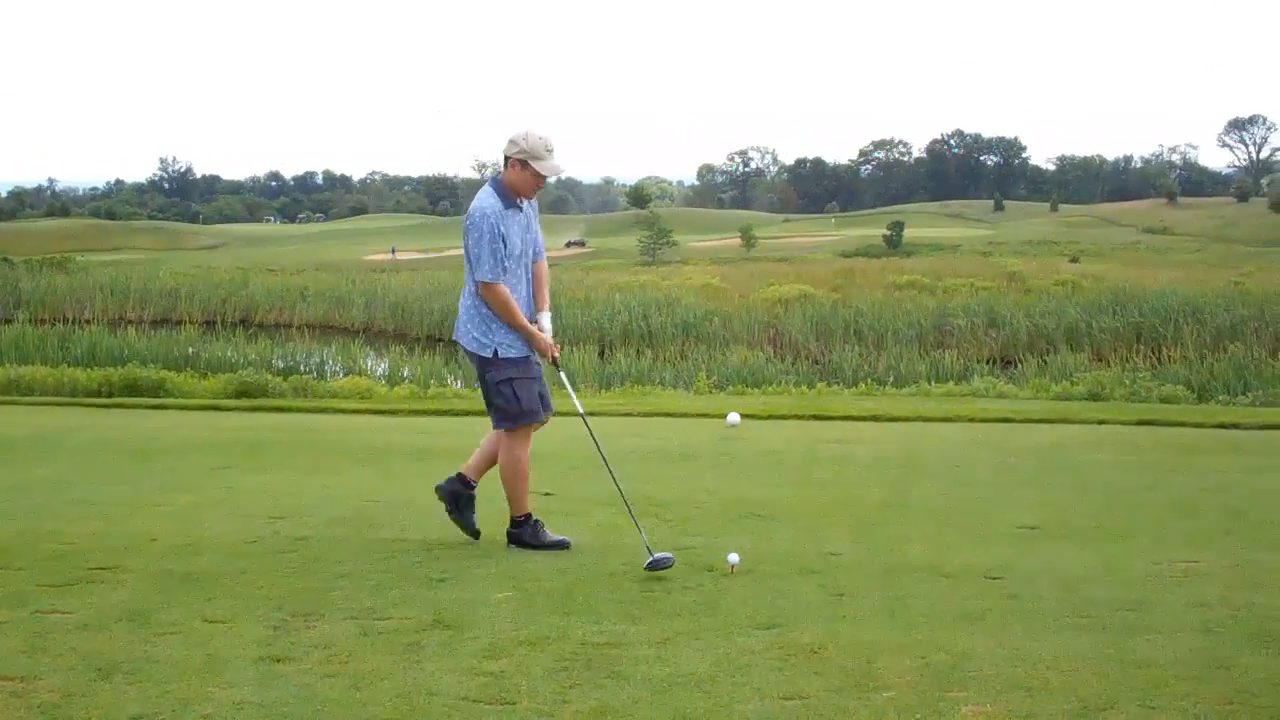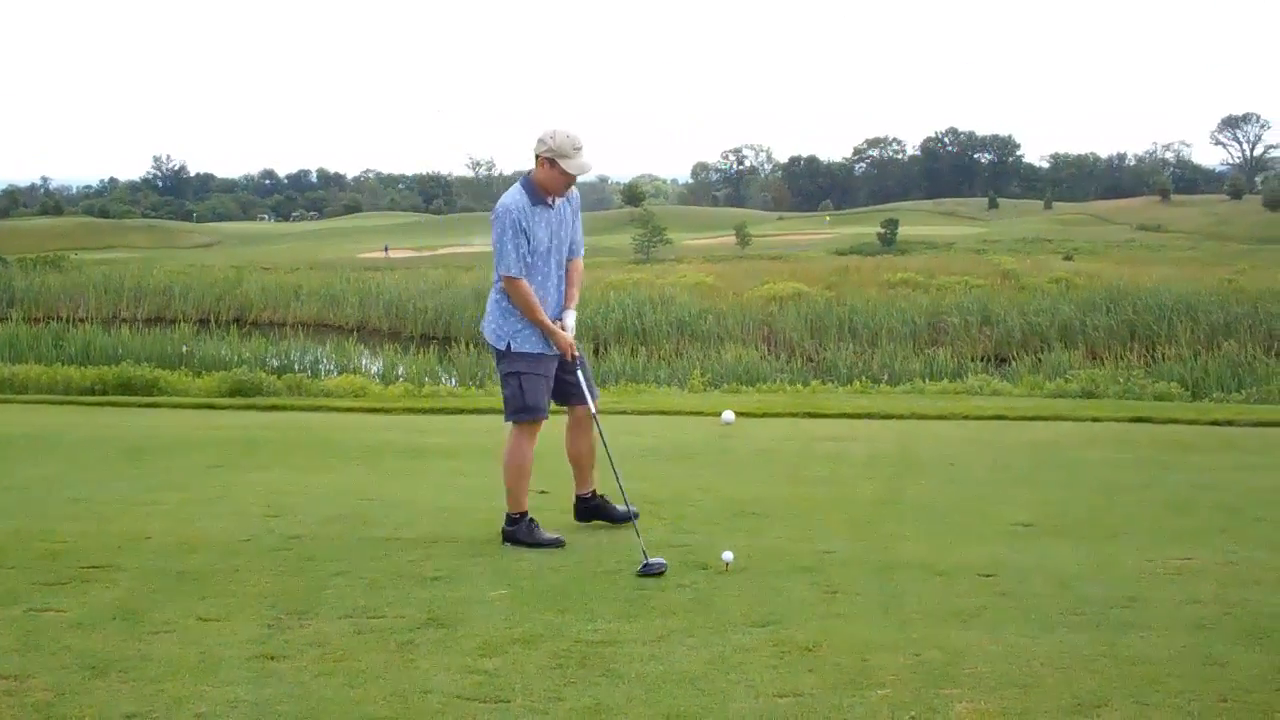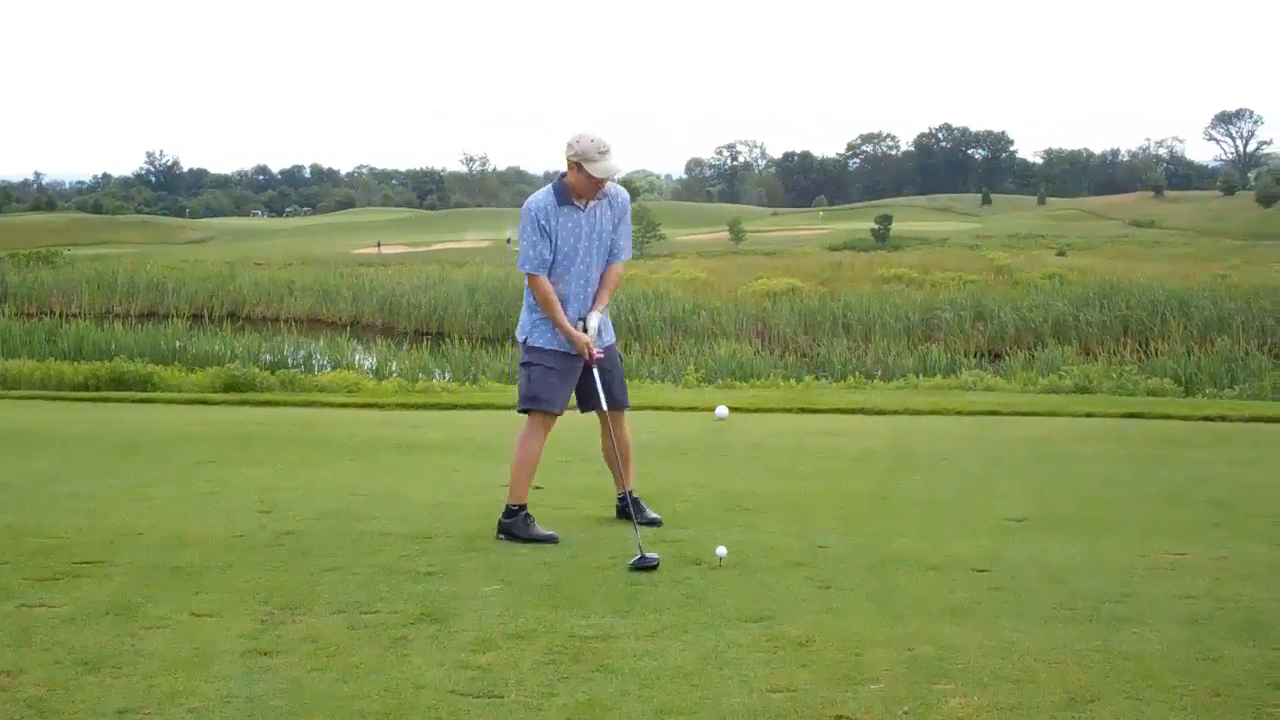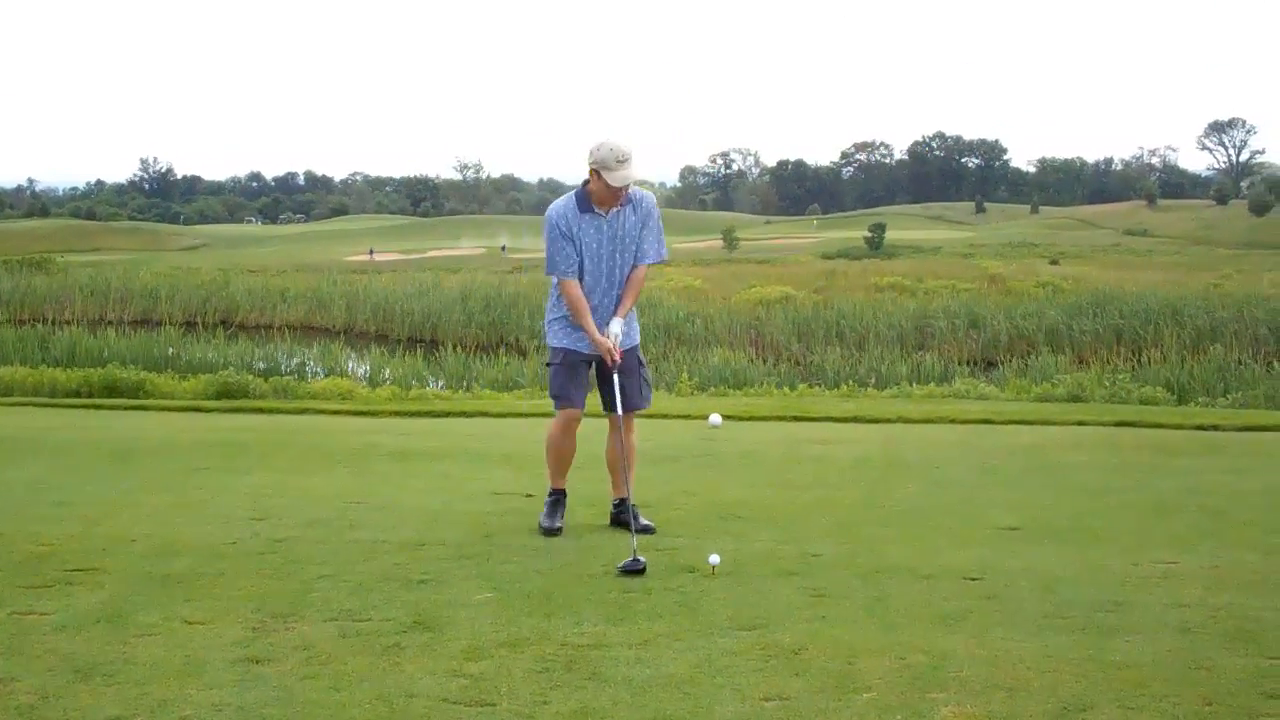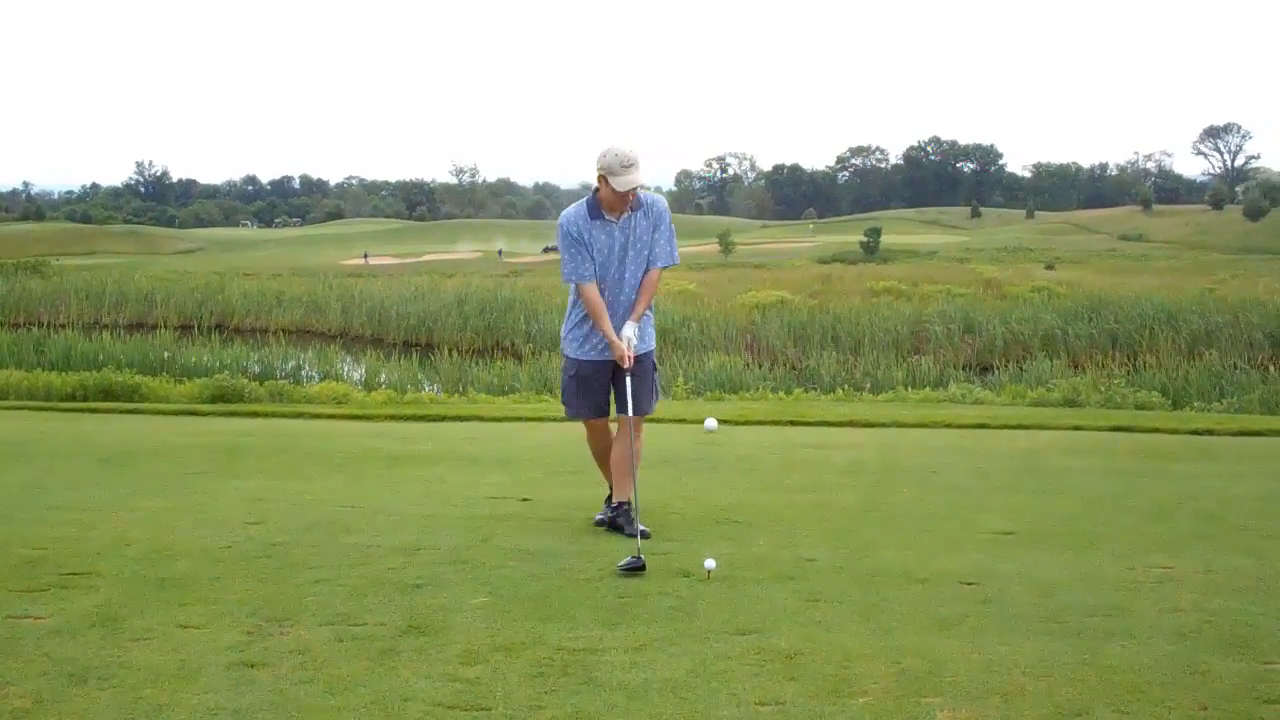
dt=0.2s
person 1, frame 1
left shoulder: (526, 203)
right shoulder: (486, 212)
left elbow: (538, 260)
right elbow: (489, 287)
left wrist: (544, 317)
right wrist: (533, 335)
left hip: (512, 337)
right hip: (497, 340)
left knee: (529, 420)
right knee: (520, 427)
left ankle: (461, 485)
right ankle: (522, 524)
person 1, frame 2
left shoulder: (570, 199)
right shoulder: (511, 208)
right elbow: (513, 281)
left wrist: (570, 316)
right wrist: (551, 332)
left hip: (559, 331)
right hip: (521, 337)
left knee: (583, 412)
right knee: (527, 424)
left ankle: (587, 499)
right ankle: (517, 521)
person 1, frame 3
left shoulder: (618, 200)
right shoulder: (538, 208)
left elbow: (616, 261)
right elbow: (537, 278)
left wrist: (596, 315)
right wrist: (569, 332)
left hip: (597, 332)
right hip: (548, 334)
left knee: (614, 414)
right knee: (540, 418)
left ankle: (626, 499)
right ankle: (513, 514)
person 1, frame 4
left shoulder: (644, 204)
right shoulder: (561, 214)
left elbow: (642, 266)
right elbow: (567, 282)
left wrist: (619, 321)
right wrist: (595, 336)
left hip: (621, 330)
right hip: (571, 332)
left knee: (623, 419)
right knee: (568, 415)
left ankle: (622, 505)
right ankle: (556, 495)
person 1, frame 5
left shoulder: (656, 208)
right shoulder: (572, 221)
left elbow: (655, 270)
right elbow: (586, 287)
left wrist: (632, 324)
right wrist: (612, 340)
left hip: (637, 335)
right hip: (587, 339)
left knee: (632, 422)
right knee: (594, 422)
left ankle: (623, 508)
right ankle: (615, 493)
